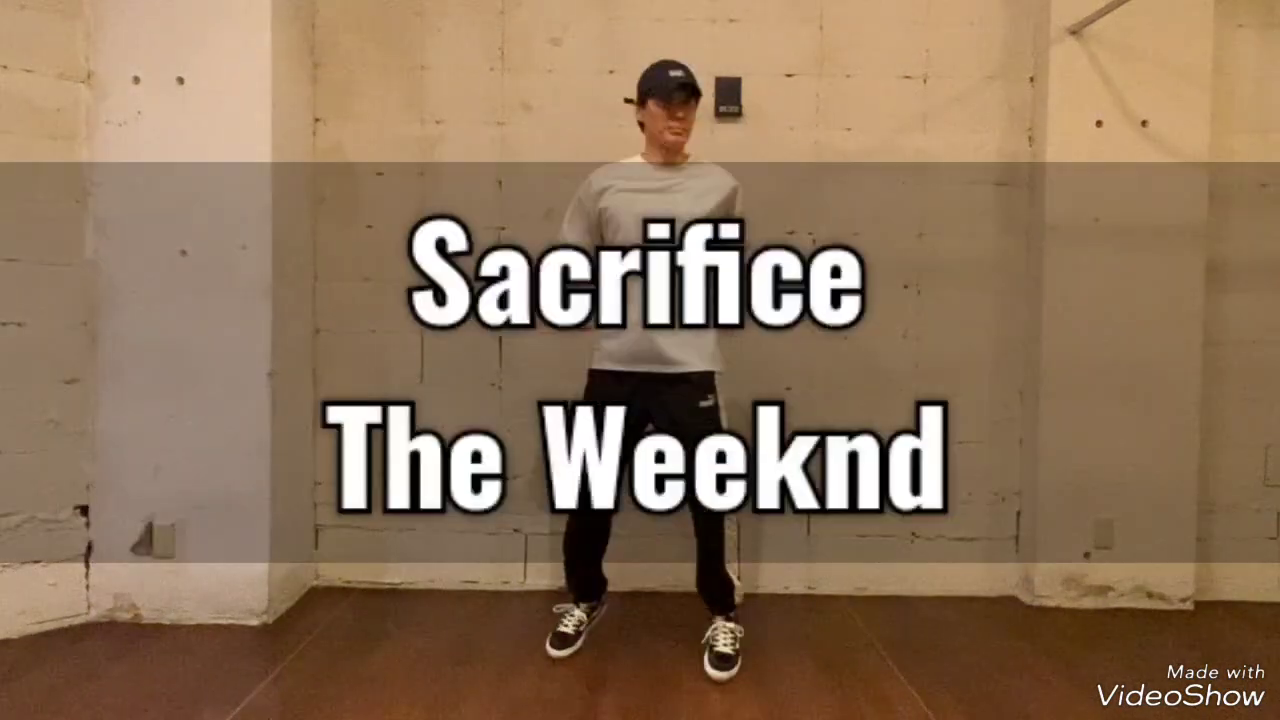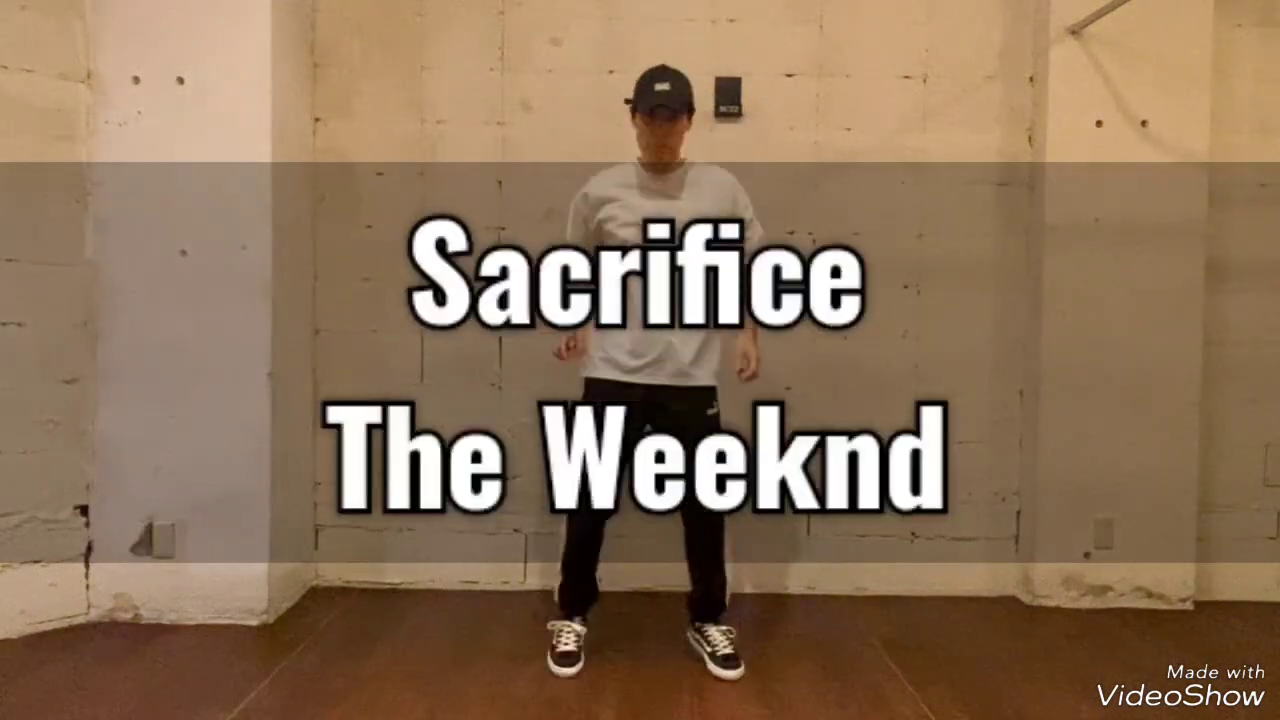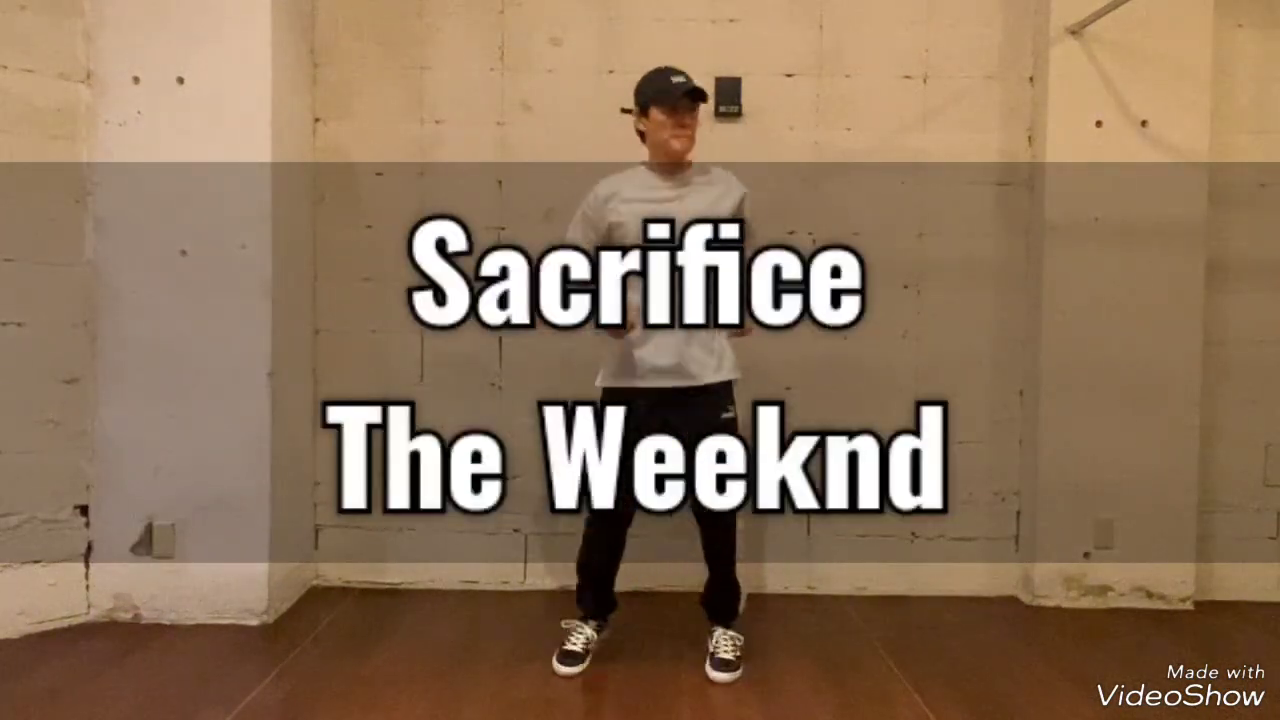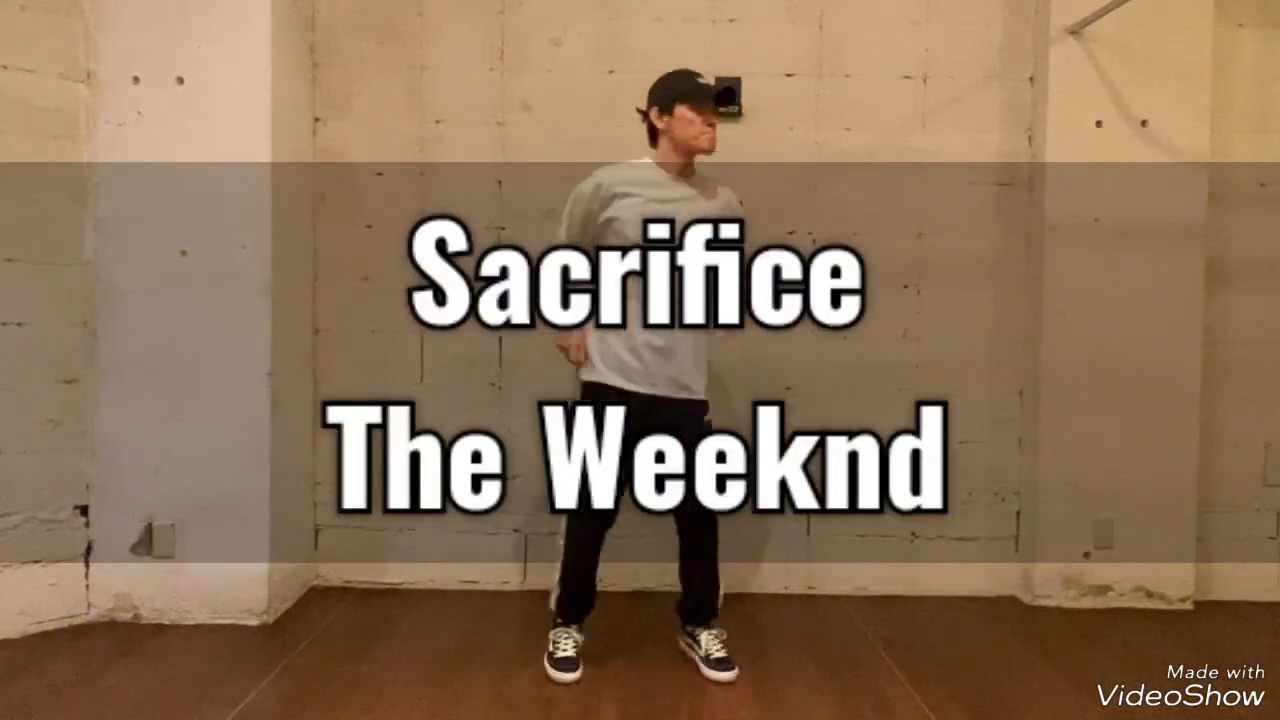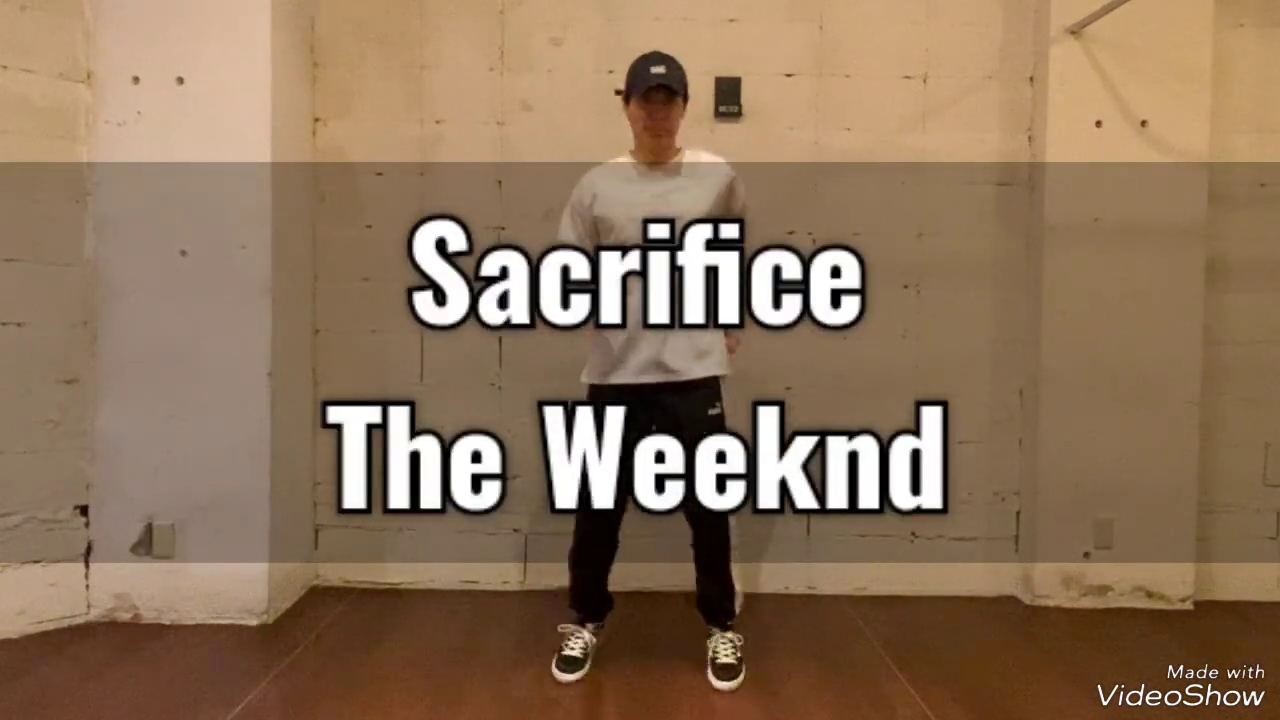
dt=0.5s
person 1, frame 1
left shoulder: (720, 186)
right shoulder: (606, 183)
left hip: (689, 368)
right hip: (616, 364)
left knee: (707, 497)
right knee: (595, 492)
left ankle: (723, 618)
right ankle: (581, 603)
person 1, frame 2
left shoulder: (722, 189)
right shoulder: (601, 192)
left wrist: (749, 333)
right wrist: (573, 326)
left hip: (690, 377)
right hip: (612, 374)
left knee: (704, 506)
right knee: (591, 501)
left ankle: (710, 623)
right ankle: (571, 618)
person 1, frame 3
left shoulder: (727, 190)
right shoulder: (612, 194)
left hip: (707, 380)
right hip: (635, 382)
left knee: (718, 510)
right knee: (612, 507)
left ankle: (723, 628)
right ankle: (587, 622)
person 1, frame 4
left shoulder: (724, 203)
right shoulder: (609, 184)
right wrist: (571, 330)
left hip: (684, 386)
right hip: (613, 379)
left knee: (699, 511)
right knee: (592, 506)
left ankle: (701, 628)
right ankle: (567, 625)
person 1, frame 5
left shoulder: (717, 177)
right shoulder: (597, 184)
left wrist: (725, 321)
left hip: (691, 372)
right hip: (617, 374)
left knee: (707, 507)
right knee: (598, 505)
left ankle: (722, 631)
right ankle: (585, 622)
